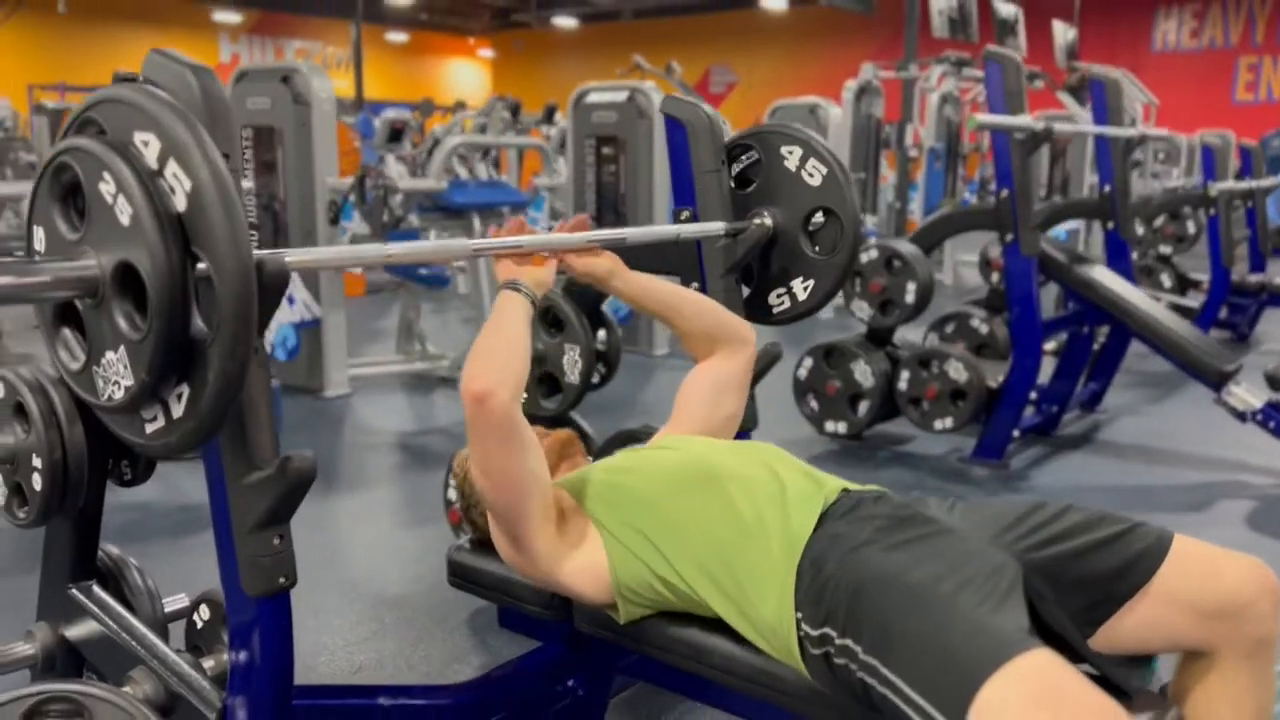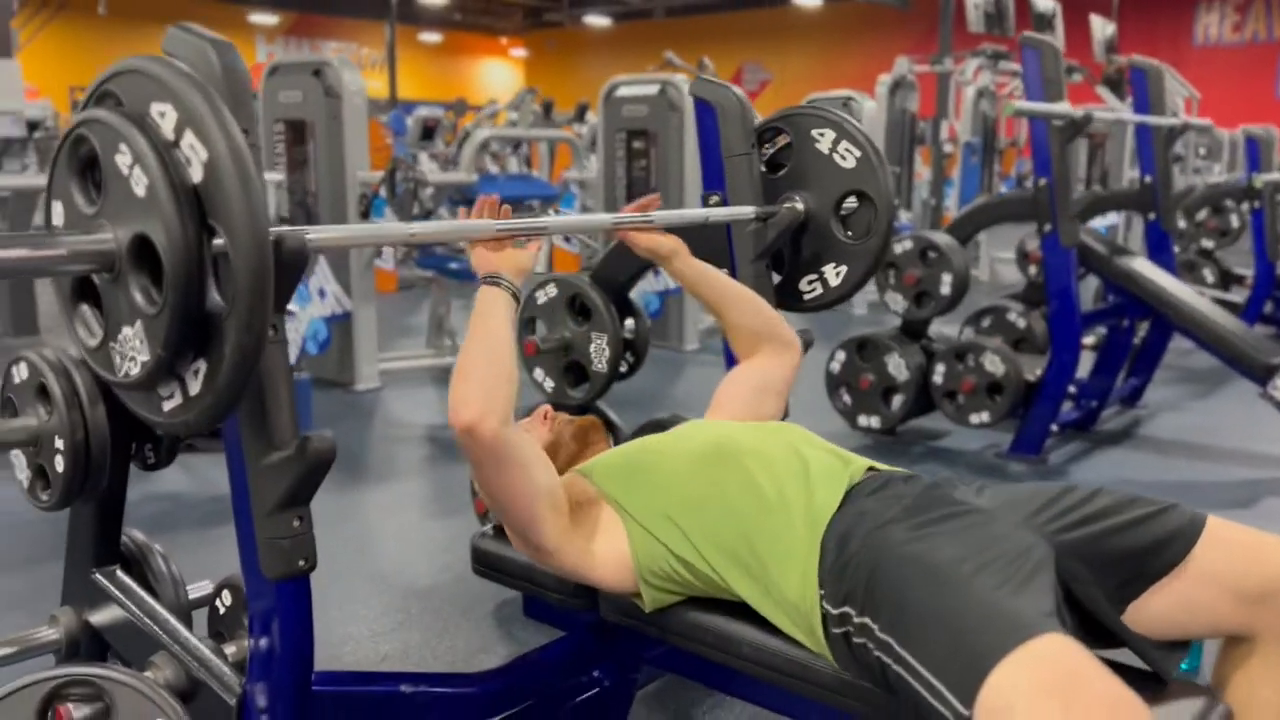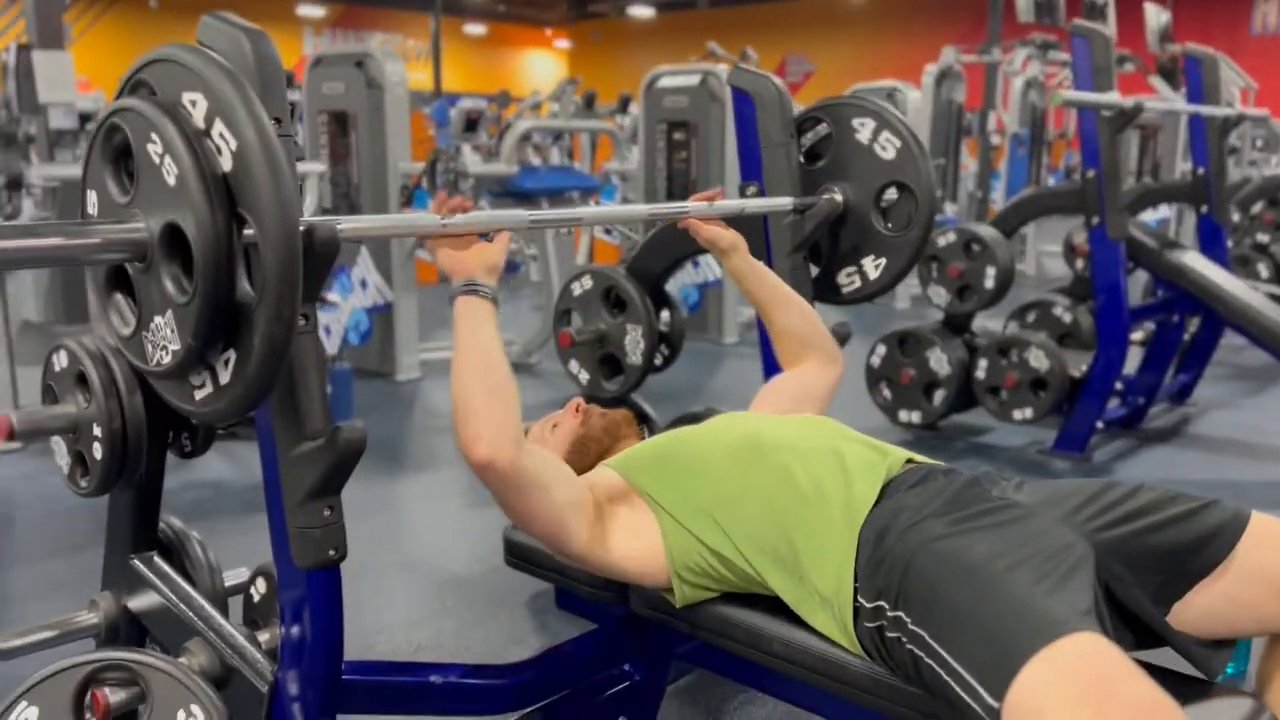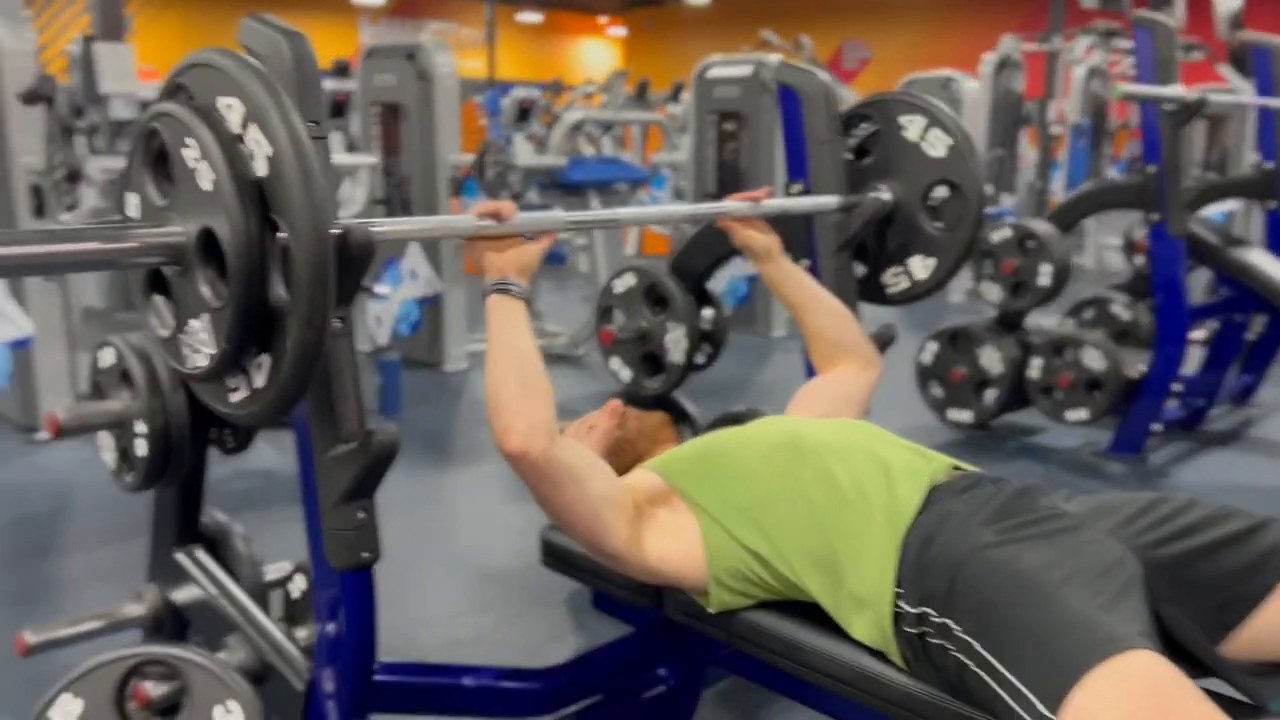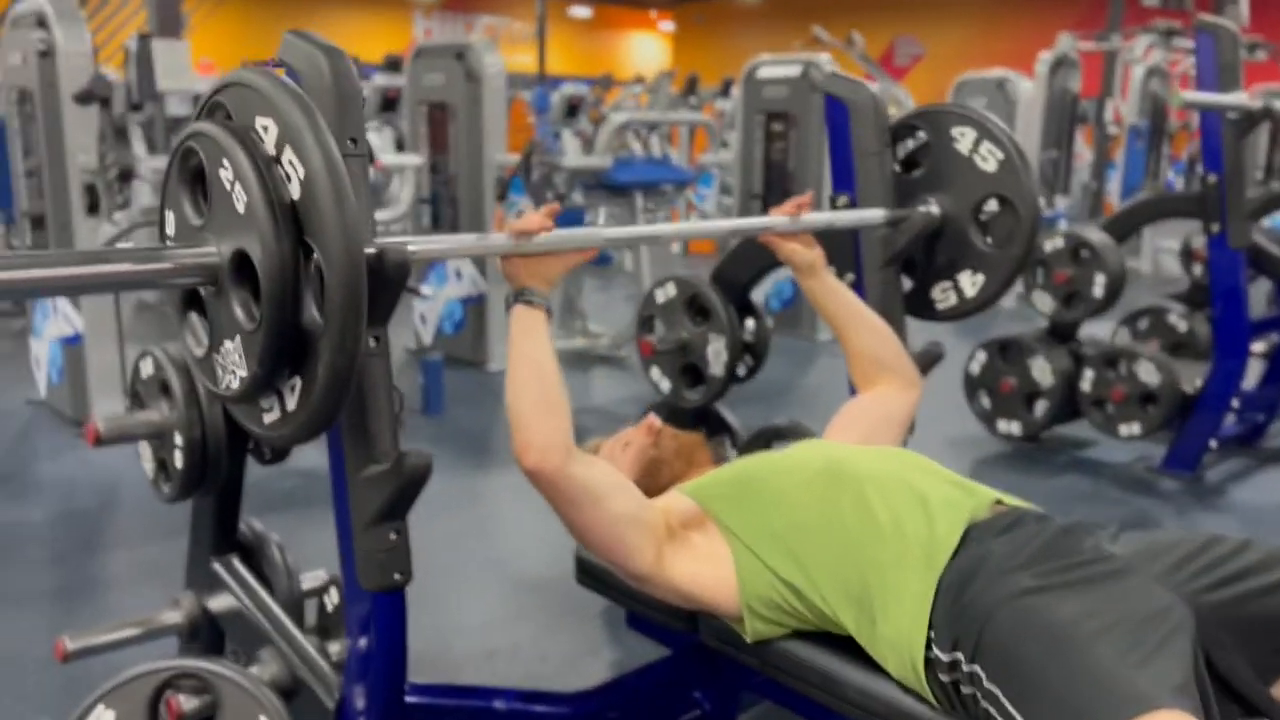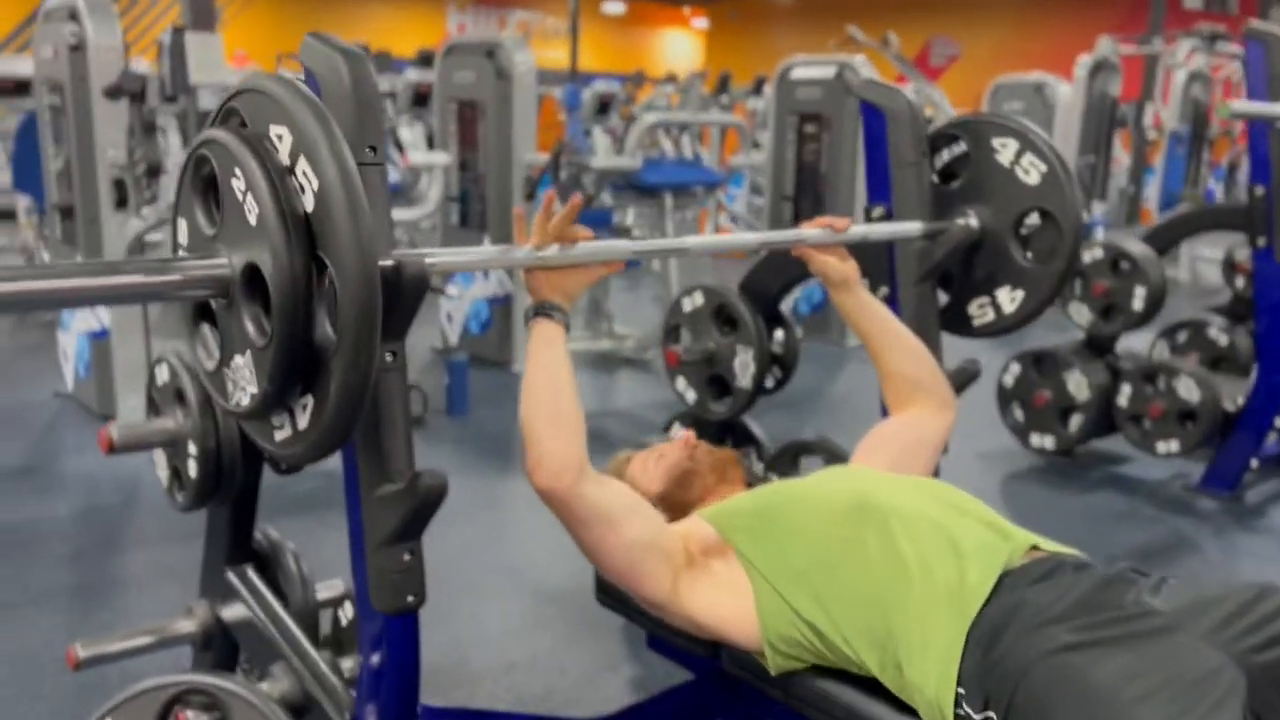
dt=0.2s
person 1, frame 1
left shoulder: (657, 456)
right shoulder: (548, 533)
left elbow: (733, 347)
right elbow: (483, 399)
left wrist: (617, 277)
right wrist: (519, 292)
person 1, frame 2
left shoulder: (682, 444)
right shoulder: (571, 521)
left elbow: (775, 351)
right elbow: (476, 423)
left wrist: (677, 260)
right wrist: (497, 284)
person 1, frame 3
left shoulder: (721, 438)
right shoulder: (601, 512)
left elbow: (818, 360)
right elbow: (490, 449)
left wrist: (735, 255)
right wrist: (473, 290)
person 1, frame 4
left shoulder: (756, 447)
right shoulder: (641, 514)
left elbow: (854, 364)
right elbow: (528, 440)
left wrist: (770, 258)
right wrist: (505, 288)
person 1, frame 5
left shoulder: (803, 464)
right shoulder: (672, 535)
left elbow: (895, 383)
right elbow: (547, 456)
left wrist: (813, 274)
right wrist: (529, 297)
person 1, frame 6
left shoulder: (835, 489)
right shoulder: (695, 561)
left elbow: (930, 407)
right elbow: (560, 475)
left wrist: (848, 289)
right wrist: (550, 311)
